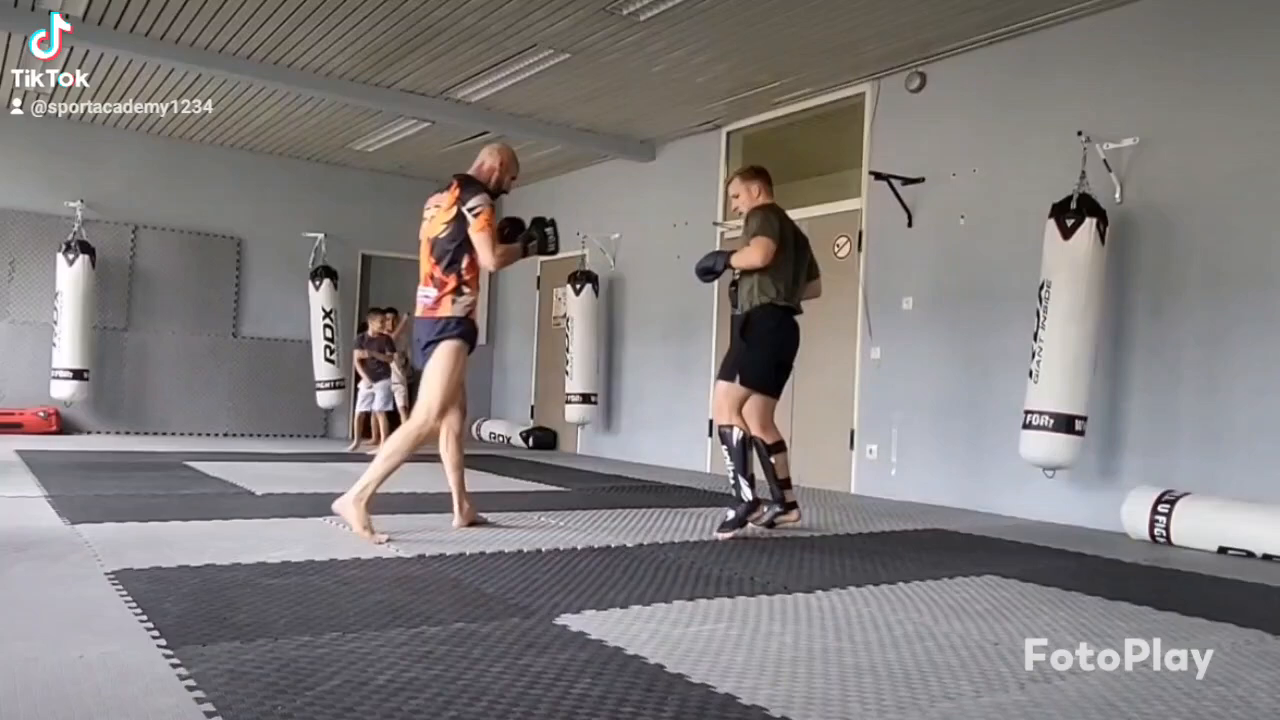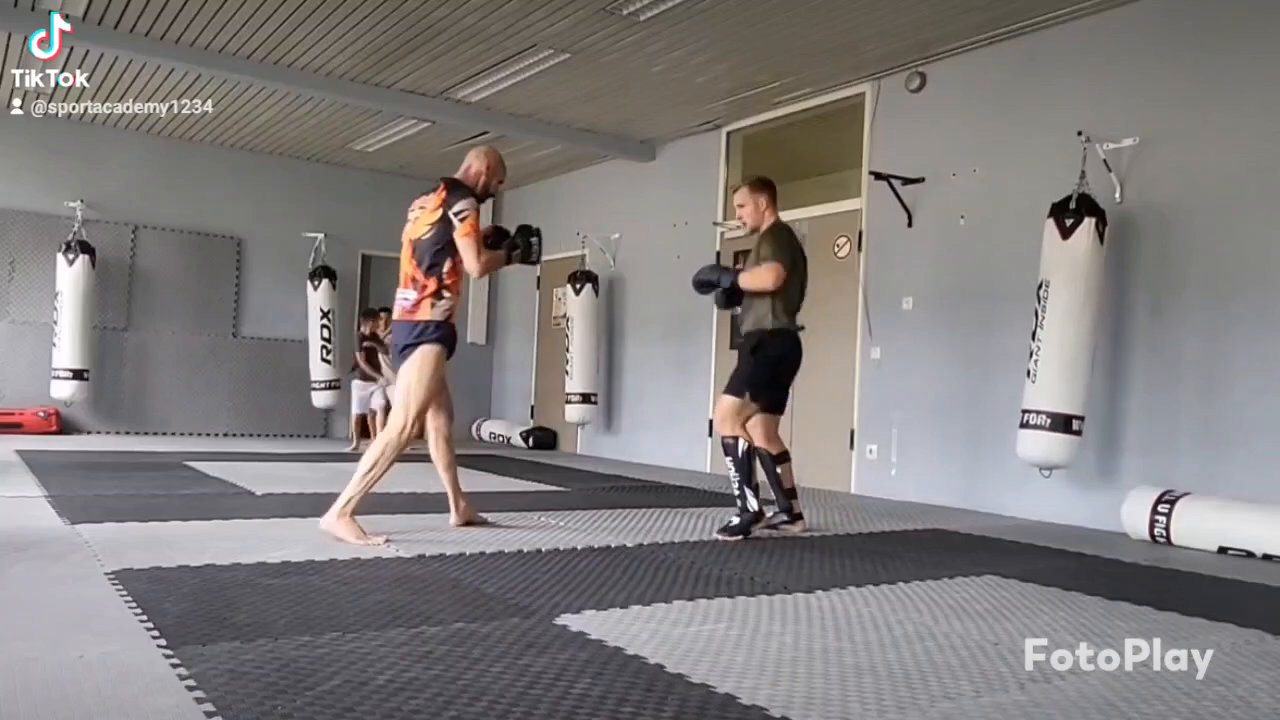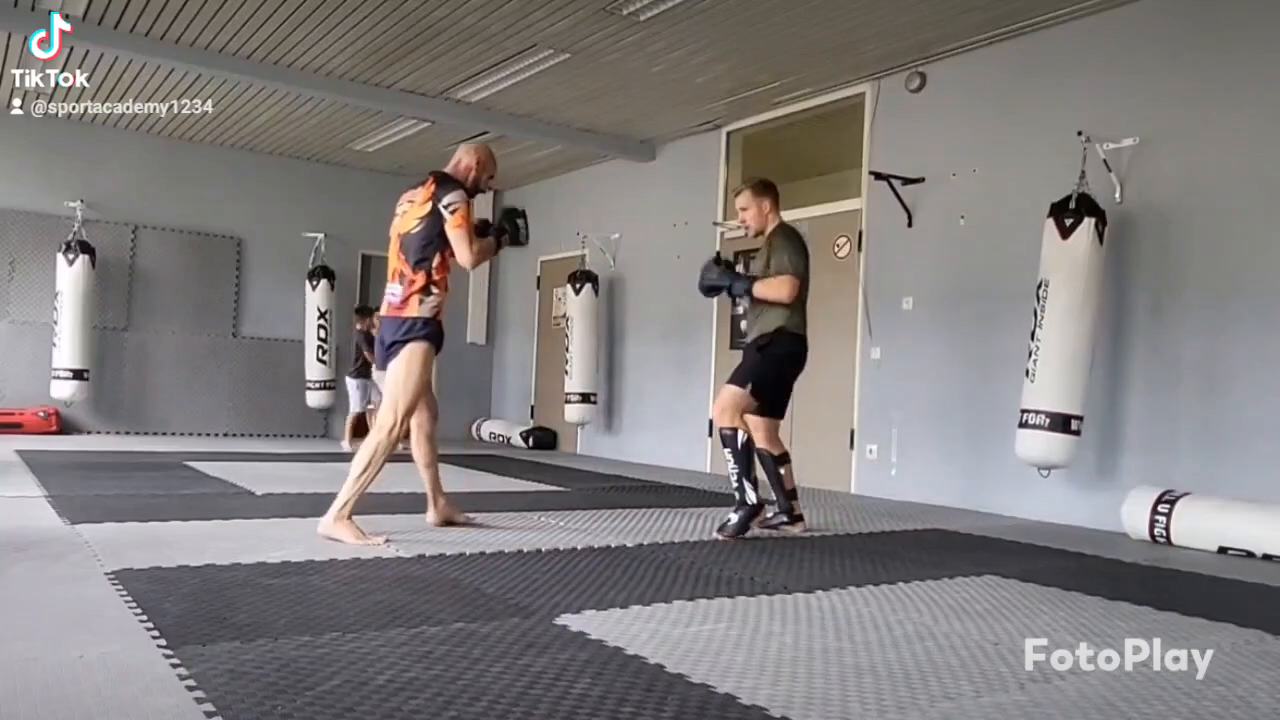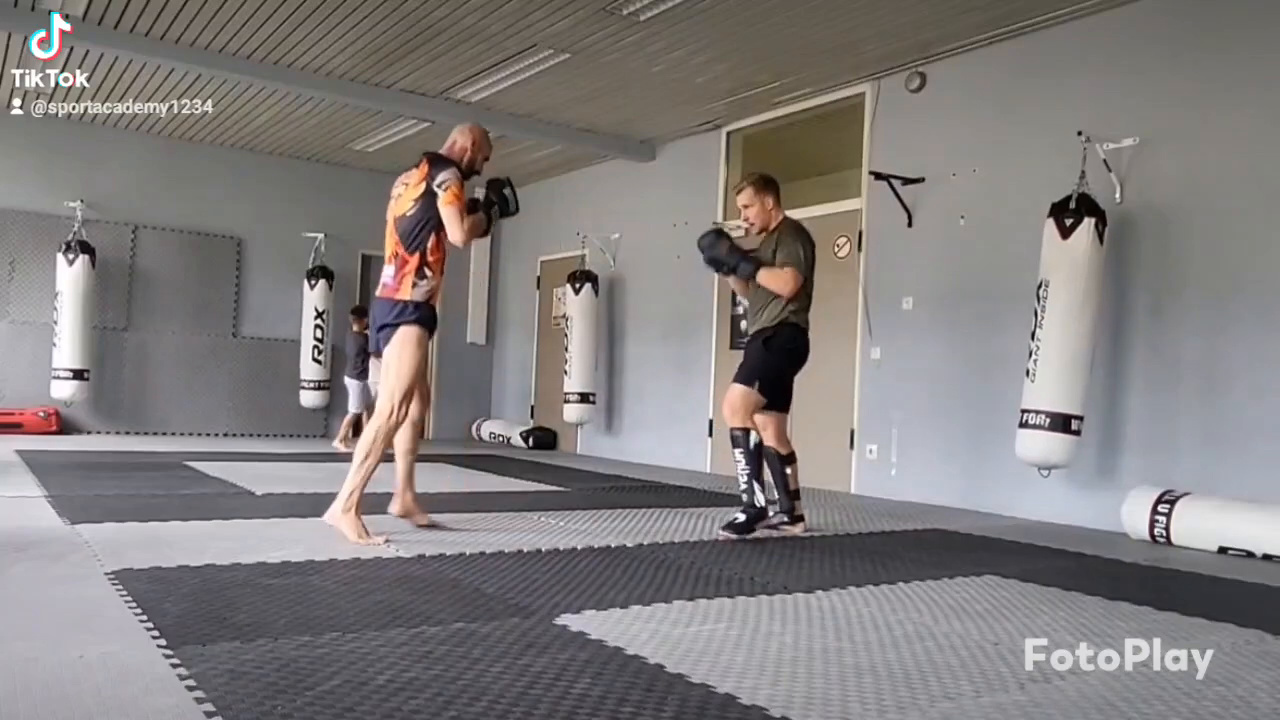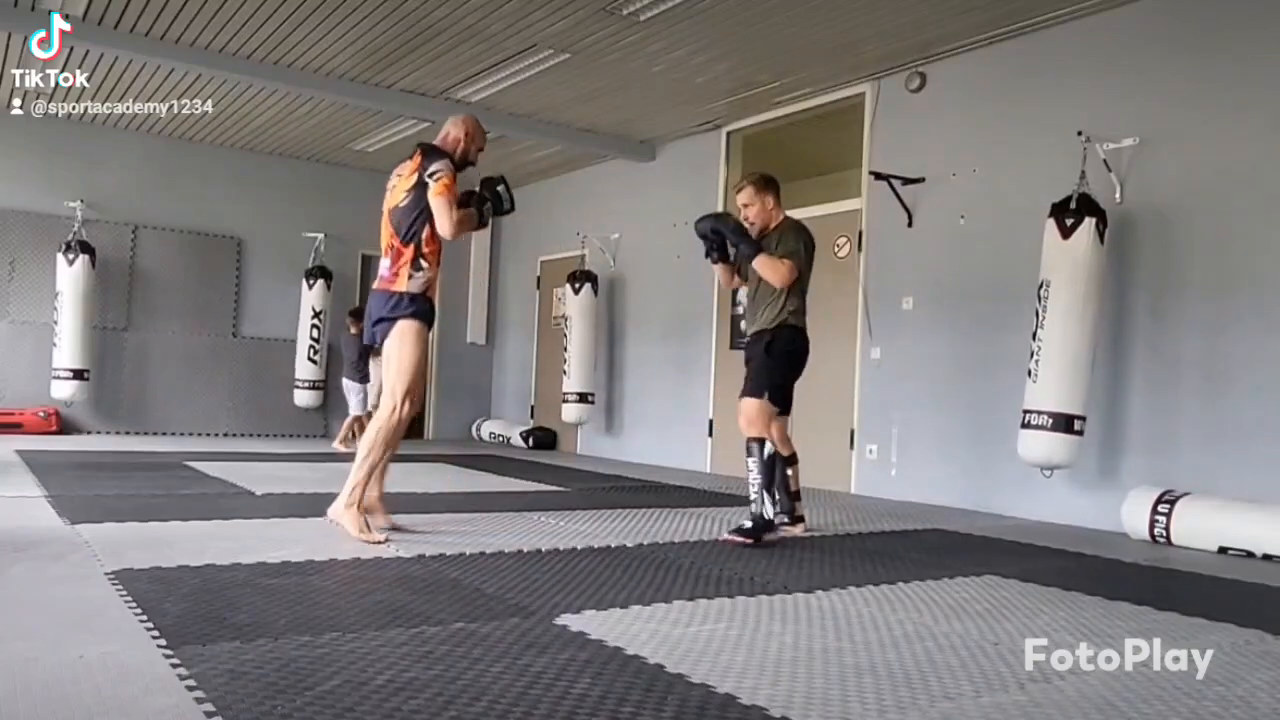
dt=0.1s
person 1, frame 1
left shoulder: (439, 199)
right shoulder: (476, 198)
right elbow: (491, 261)
left wrist: (498, 236)
right wrist: (527, 244)
left hip: (430, 319)
right hip: (449, 323)
left knee: (454, 417)
right knee: (427, 419)
left ankle: (463, 508)
right ankle: (355, 500)
person 1, frame 2
left shoulder: (424, 202)
right shoulder: (462, 202)
right elbow: (476, 267)
left wrist: (482, 243)
right wrist: (511, 252)
left hip: (408, 322)
right hip: (428, 325)
left knee: (441, 418)
right knee: (404, 424)
left ankle: (459, 507)
right ankle: (341, 511)
person 1, frame 3
left shoulder: (418, 195)
right shoulder: (454, 194)
right elbow: (467, 258)
left wrist: (476, 236)
right wrist: (496, 239)
left hip: (396, 320)
right hip: (414, 324)
left knee: (425, 413)
right knee: (394, 422)
left ankle: (438, 504)
right ankle: (338, 514)
person 1, frame 4
left shoulder: (410, 177)
right shoulder: (445, 173)
right elbow: (459, 236)
left wrist: (474, 214)
right wrist: (489, 212)
left hip: (391, 301)
right hip: (408, 306)
left knee: (415, 402)
right knee: (394, 408)
left ankle: (404, 495)
right ankle: (344, 506)
person 1, frame 5
left shoulder: (407, 169)
right shoulder: (438, 165)
right elbow: (449, 228)
left wrist: (463, 206)
right wrist: (482, 208)
left hip: (389, 296)
right hip: (404, 299)
left knee: (405, 403)
right knee: (397, 405)
left ankle: (371, 494)
right ankle: (347, 502)
person 2, frame 1
left shoulder: (764, 214)
right shoulder: (792, 230)
left elbow: (761, 254)
right elbow: (813, 287)
left wrist: (724, 260)
left hip: (763, 327)
right hip: (780, 328)
left knee: (725, 405)
right knee: (757, 418)
left ankle: (745, 501)
right ankle: (784, 502)
person 2, frame 2
left shoulder: (775, 238)
right shoulder: (786, 242)
left elbow: (771, 278)
left wrist: (727, 278)
right wrist: (739, 294)
left hip: (770, 344)
right hip: (778, 344)
left knee: (726, 417)
right knee: (760, 430)
left ankle: (749, 509)
right ankle: (790, 512)
person 2, frame 3
left shoulder: (785, 238)
right shoulder: (769, 246)
left elbow: (786, 291)
left wrist: (740, 282)
right wrist: (731, 282)
left hip: (779, 345)
right hip: (767, 346)
left knee: (725, 408)
right knee: (761, 430)
left ankle: (747, 504)
right ankle: (790, 512)
person 2, frame 4
left shoulder: (792, 234)
right shoulder: (768, 241)
left elbow: (788, 285)
right elbow: (746, 289)
left wrist: (744, 263)
right wrist: (727, 265)
left hip: (782, 339)
right hip: (767, 340)
left knee: (735, 408)
right knee: (770, 430)
left ankle: (754, 504)
right ankle: (791, 512)
person 2, frame 5
left shoulder: (794, 232)
right shoulder: (759, 241)
left elbow: (782, 276)
right elbow: (730, 281)
left wrist: (744, 243)
right wrist: (717, 250)
left hip: (781, 339)
right hip: (760, 341)
left knee: (752, 418)
right knee: (774, 429)
left ankle: (763, 518)
right ankle: (791, 514)
